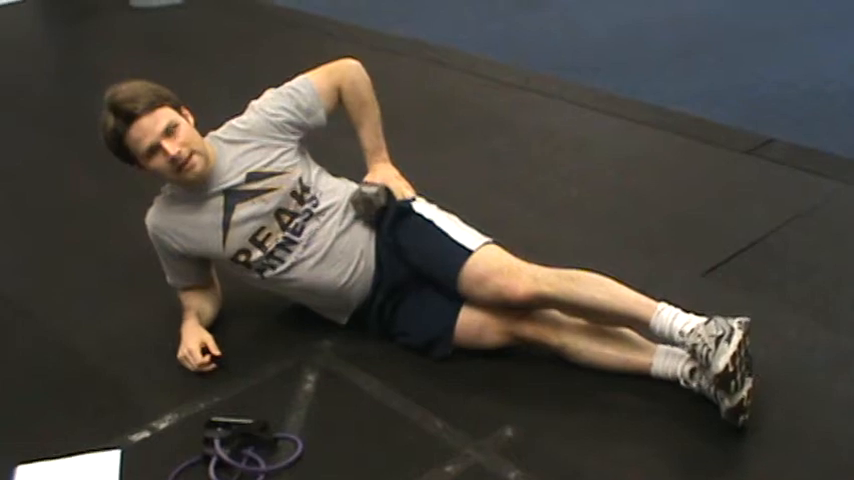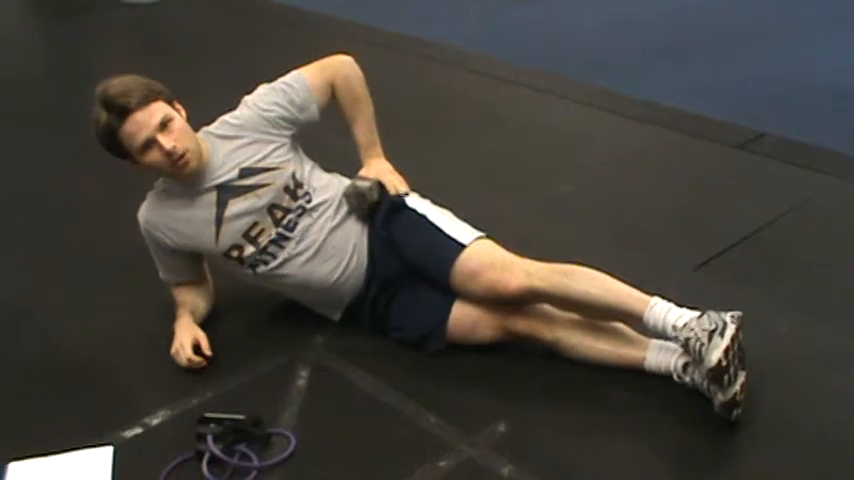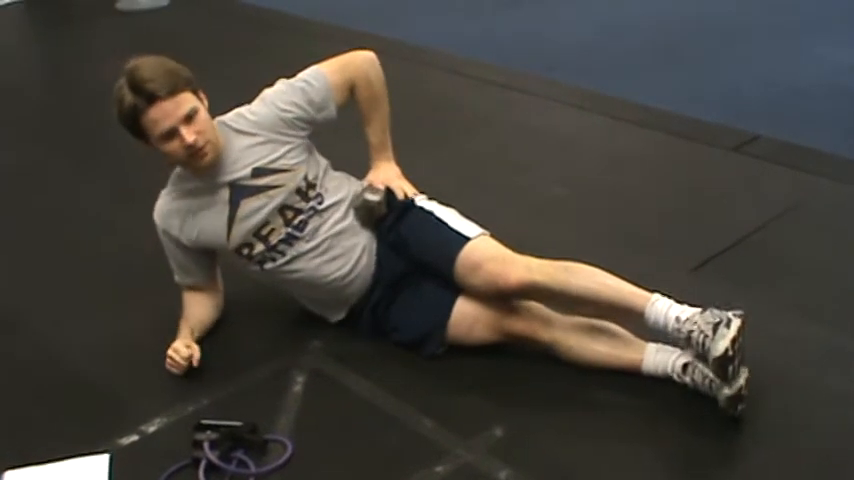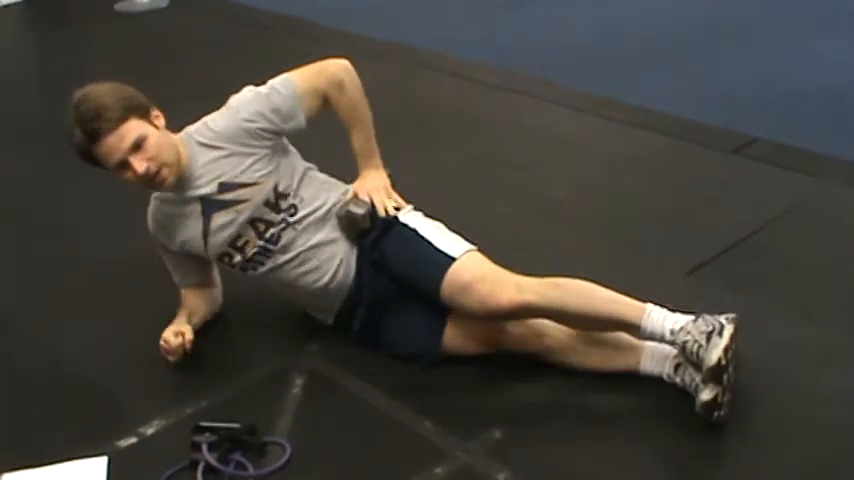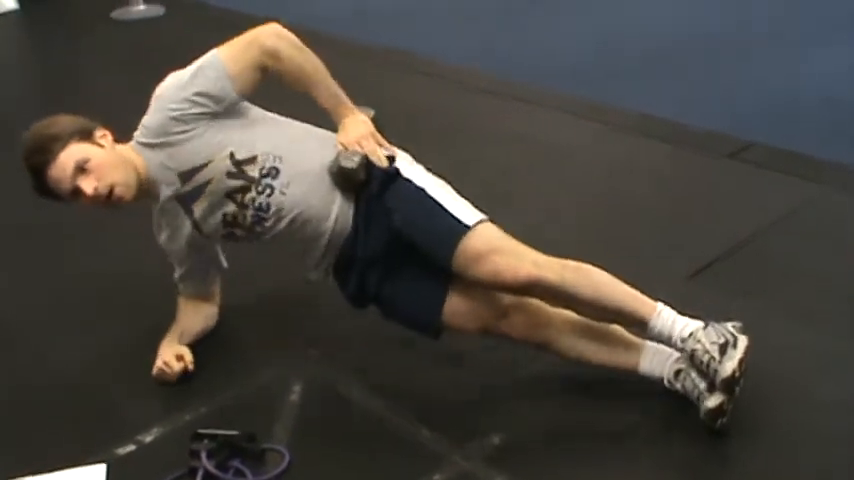
dt=1s
person 1, frame 1
left shoulder: (257, 123)
right shoulder: (167, 224)
left elbow: (348, 71)
right elbow: (200, 289)
left wrist: (380, 160)
right wrist: (191, 326)
left hip: (389, 227)
right hip: (370, 306)
left knee: (518, 287)
right knee: (518, 326)
left ankle: (694, 335)
right ankle: (689, 368)
person 1, frame 2
left shoulder: (250, 120)
right shoulder: (159, 220)
left elbow: (342, 67)
right elbow: (191, 286)
left wrist: (374, 156)
right wrist: (185, 324)
left hip: (381, 224)
right hip: (363, 302)
left knee: (509, 281)
right knee: (512, 322)
left ankle: (686, 328)
right ankle: (681, 364)
person 1, frame 3
left shoulder: (266, 114)
right shoulder: (175, 216)
left elbow: (363, 64)
right elbow: (201, 289)
left wrist: (383, 160)
right wrist: (187, 337)
left hip: (386, 223)
right hip: (367, 304)
left knee: (509, 275)
right knee: (520, 323)
left ankle: (687, 325)
right ankle: (684, 367)
person 1, frame 4
left shoulder: (235, 123)
right shoulder: (165, 223)
left elbow: (338, 74)
right elbow: (203, 288)
left wrist: (372, 168)
right wrist: (181, 323)
left hip: (374, 235)
right hip: (357, 309)
left knee: (502, 298)
right knee: (510, 335)
left ankle: (680, 330)
right ankle: (676, 366)
person 1, frame 5
left shoulder: (172, 110)
right shoulder: (174, 226)
left elbow: (270, 41)
right elbow: (202, 298)
left wrist: (347, 114)
right wrist: (174, 342)
left hip: (375, 189)
right hip: (356, 263)
left knee: (513, 270)
right knee: (503, 315)
left ankle: (689, 337)
right ankle: (679, 371)
